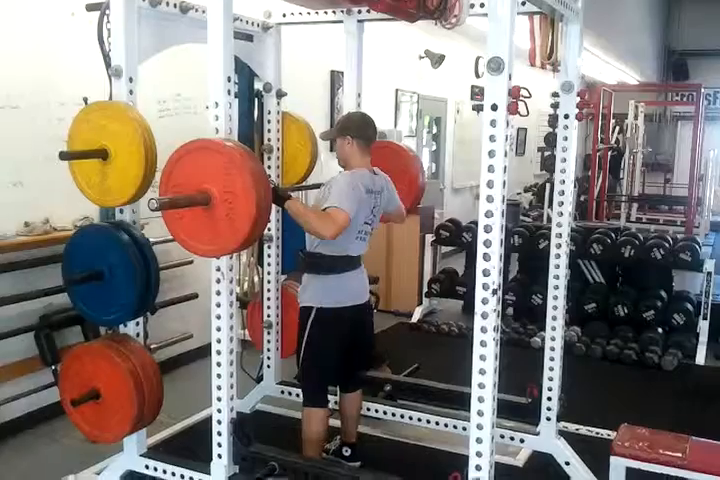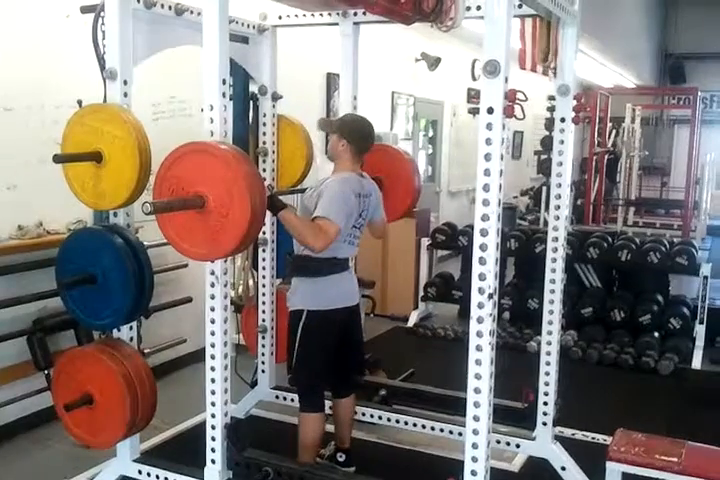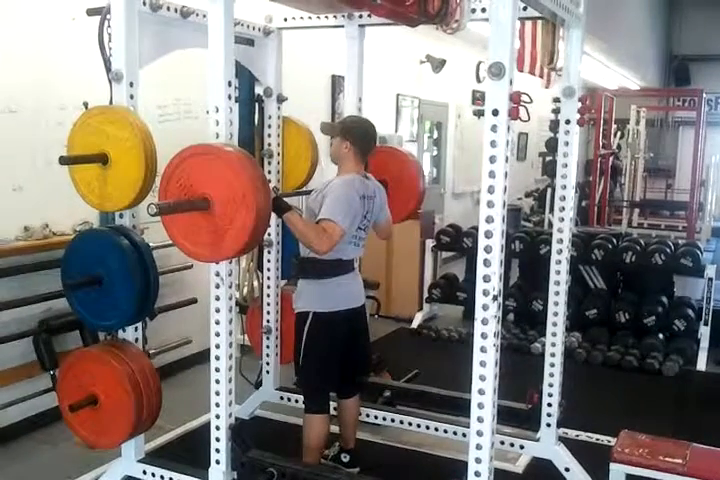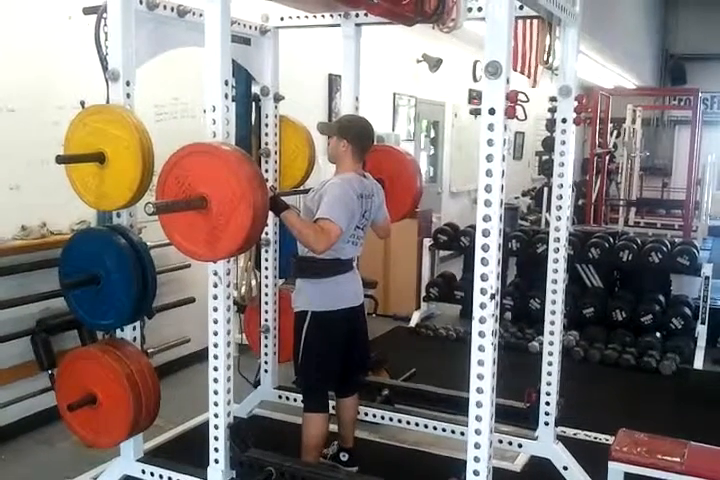
dt=0.5s
person 1, frame 1
left shoulder: (347, 182)
right shoulder: (380, 181)
left elbow: (328, 228)
right elbow: (399, 215)
left wrist: (283, 198)
left hip: (326, 296)
right hip: (355, 292)
left knee: (314, 387)
right knee: (350, 377)
right ankle: (347, 448)
person 1, frame 2
left shoulder: (337, 186)
right shoulder: (368, 186)
left elbow: (317, 239)
right elbow: (379, 229)
left wrist: (278, 206)
left hip: (315, 300)
right hip: (345, 294)
left knee: (310, 392)
right knee: (342, 382)
right ankle: (341, 454)
person 1, frame 3
left shoulder: (341, 188)
right shoulder: (373, 188)
left elbow: (321, 242)
right elbow: (385, 231)
left wrist: (282, 208)
left hip: (321, 301)
right hip: (350, 296)
left knee: (315, 393)
right knee: (347, 383)
right ankle: (346, 454)
person 1, frame 4
left shoulder: (339, 187)
right shoulder: (371, 187)
left elbow: (320, 241)
right elbow: (383, 230)
left wrist: (280, 206)
left hip: (321, 301)
right hip: (348, 295)
left knee: (315, 391)
right knee: (346, 382)
right ankle: (344, 452)
